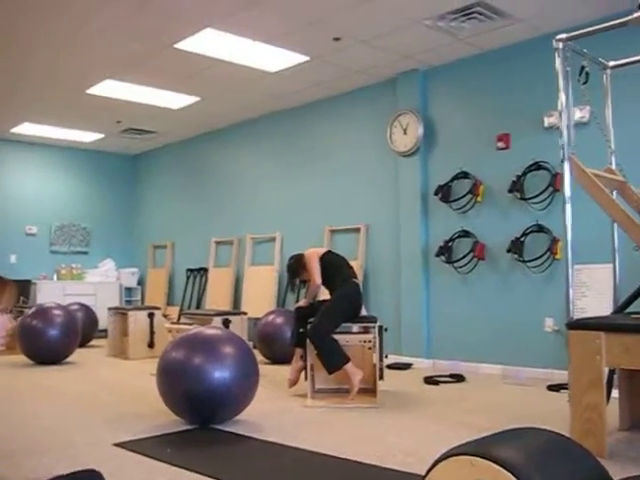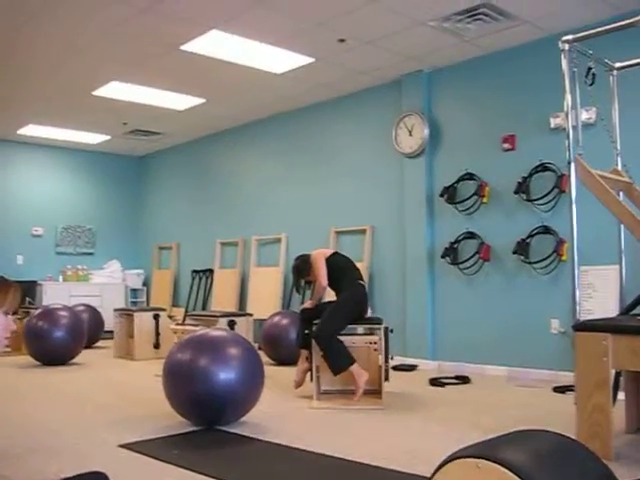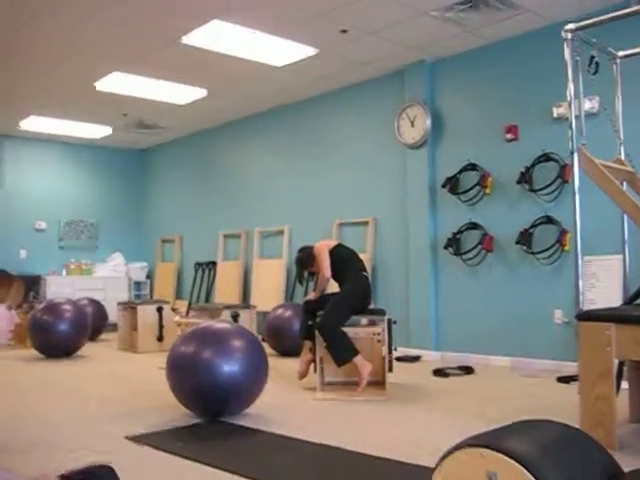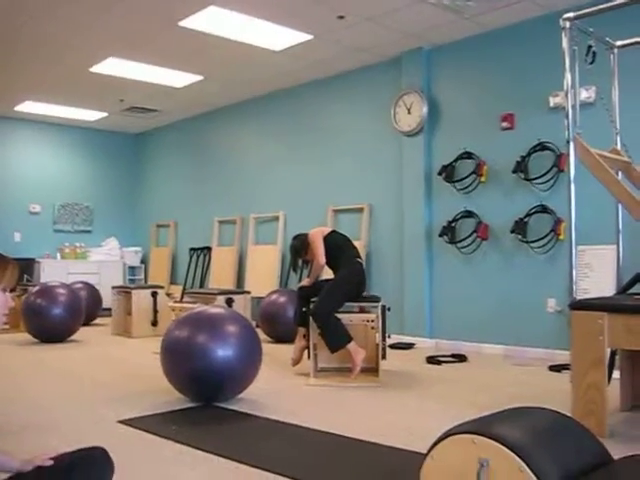
dt=0.2s
person 1, frame 1
left shoulder: (310, 255)
right shoulder: (319, 259)
left elbow: (317, 282)
left wrist: (306, 301)
left hip: (347, 295)
right hip: (348, 298)
left knee: (316, 332)
right knee: (301, 312)
left ankle: (353, 372)
right ankle: (299, 359)
person 1, frame 2
left shoulder: (316, 256)
right shoulder: (324, 261)
left elbow: (323, 283)
left wrist: (312, 303)
left hip: (353, 297)
right hip: (353, 299)
left knee: (322, 333)
right knee: (306, 313)
left ankle: (358, 374)
right ankle: (304, 361)
person 1, frame 3
left shoulder: (320, 248)
left elbow: (326, 275)
left wrist: (316, 294)
left hip: (357, 288)
right hip: (355, 291)
left knee: (325, 325)
right knee: (309, 306)
left ankle: (362, 365)
right ankle: (308, 352)
person 1, frame 4
left shoulder: (314, 235)
left elbow: (320, 261)
left wrist: (310, 281)
left hip: (351, 275)
right hip: (350, 278)
left knee: (319, 311)
right knee: (303, 292)
left ankle: (355, 352)
right ankle: (302, 338)
